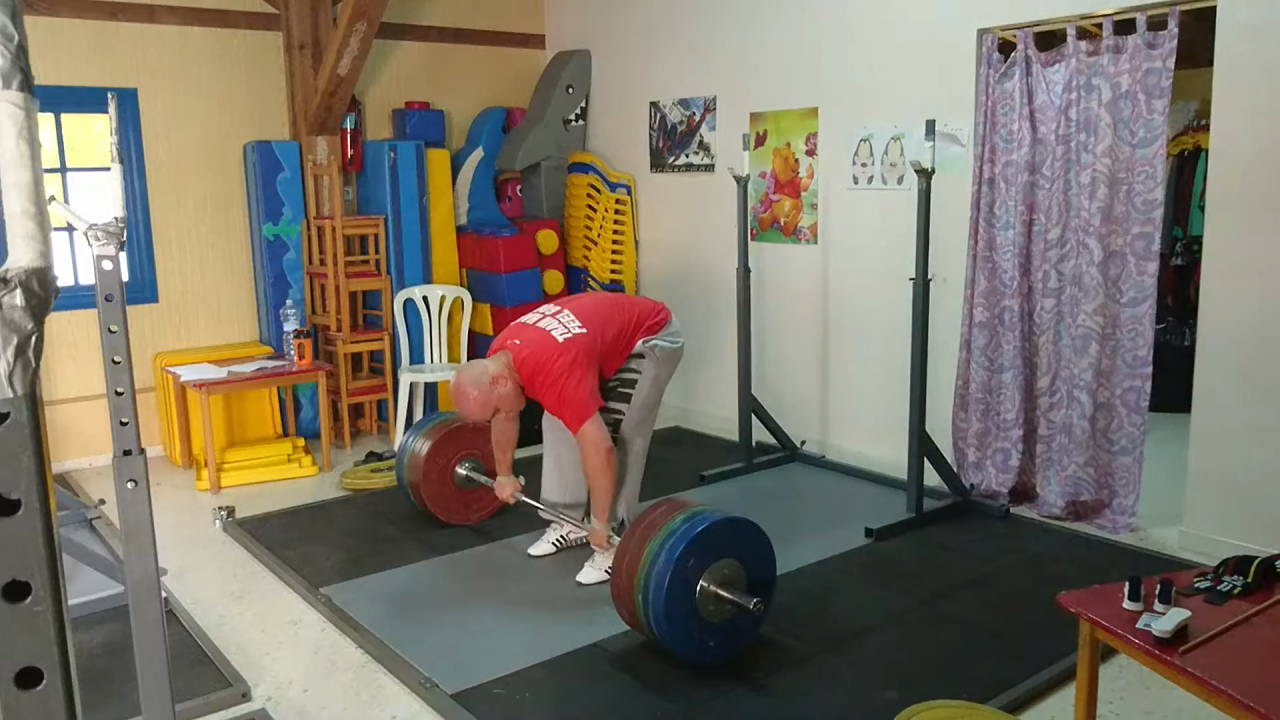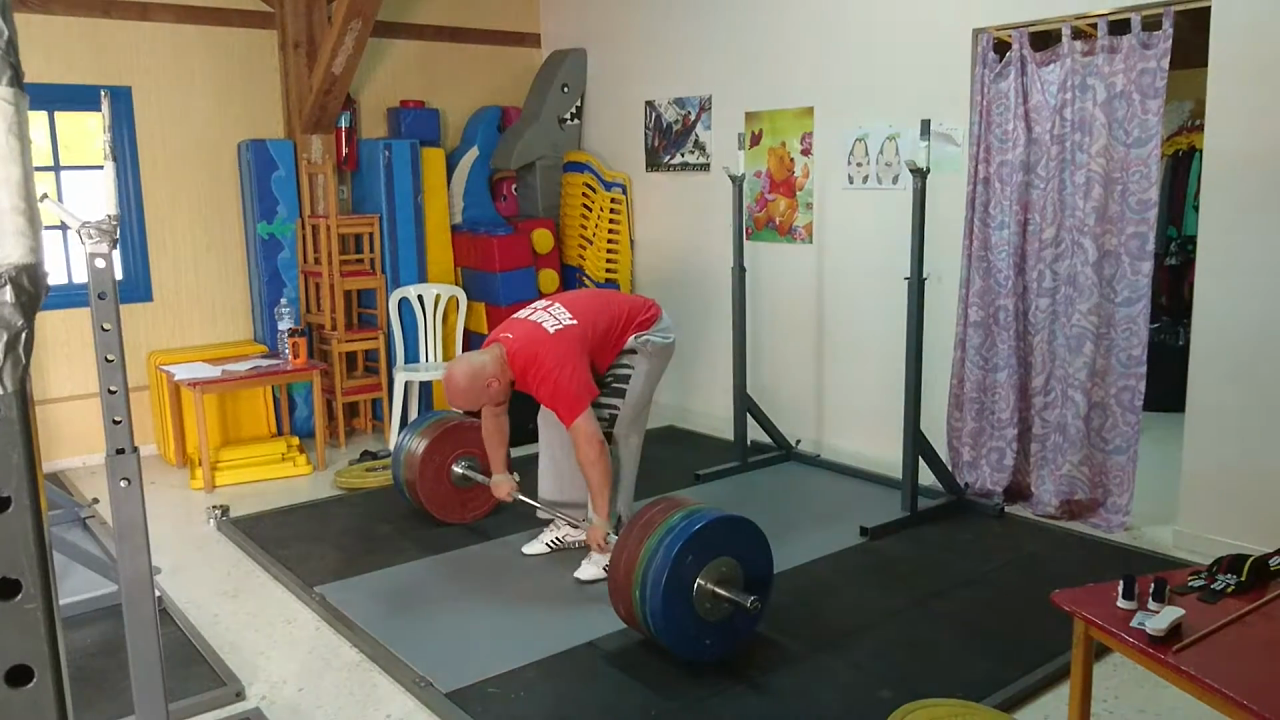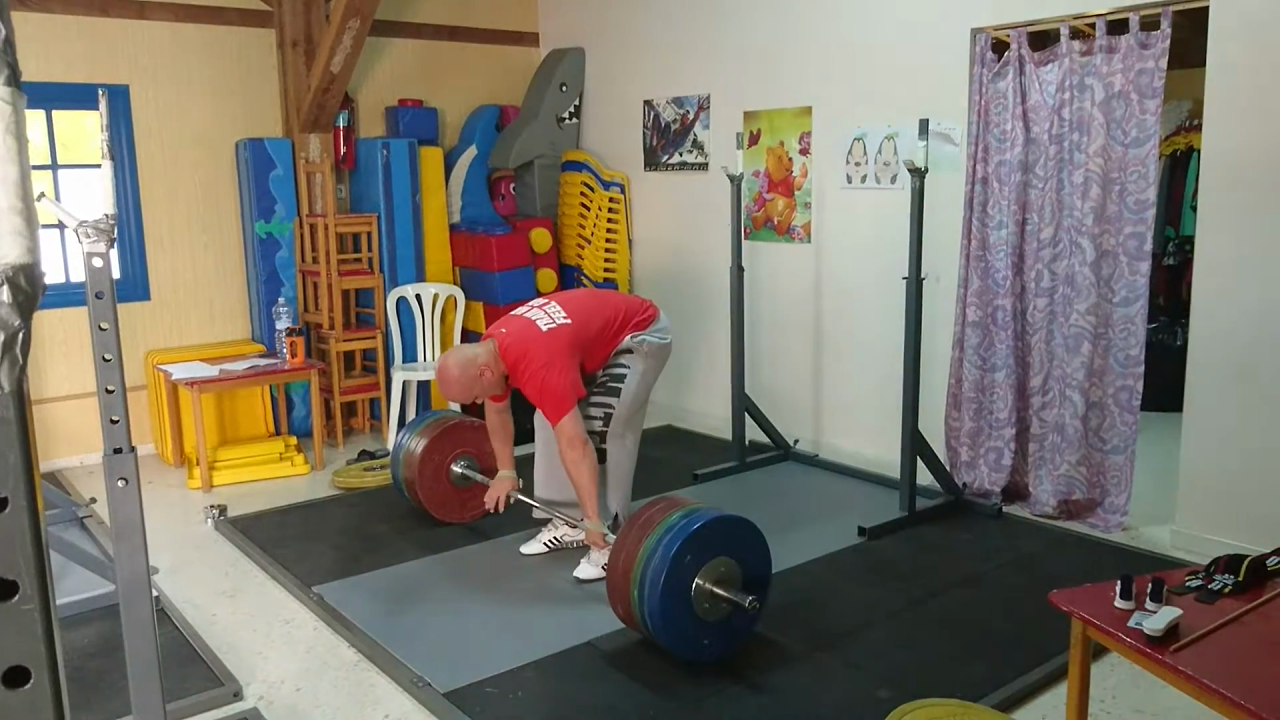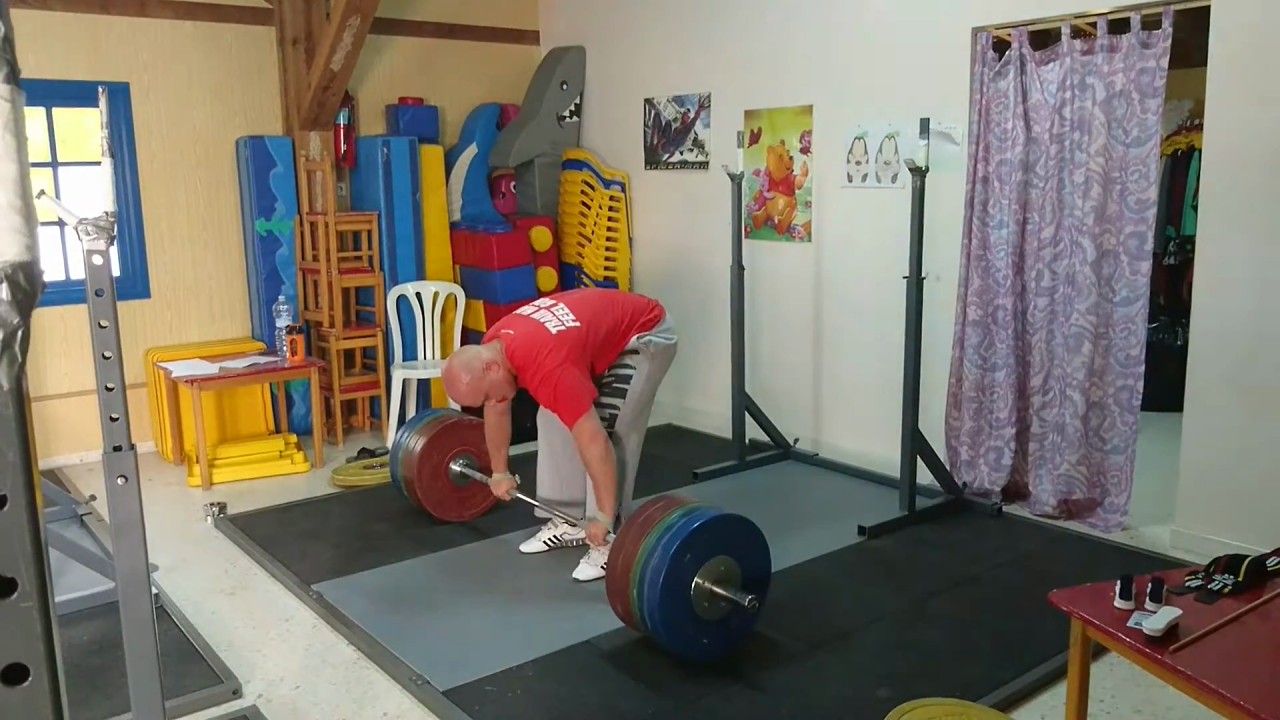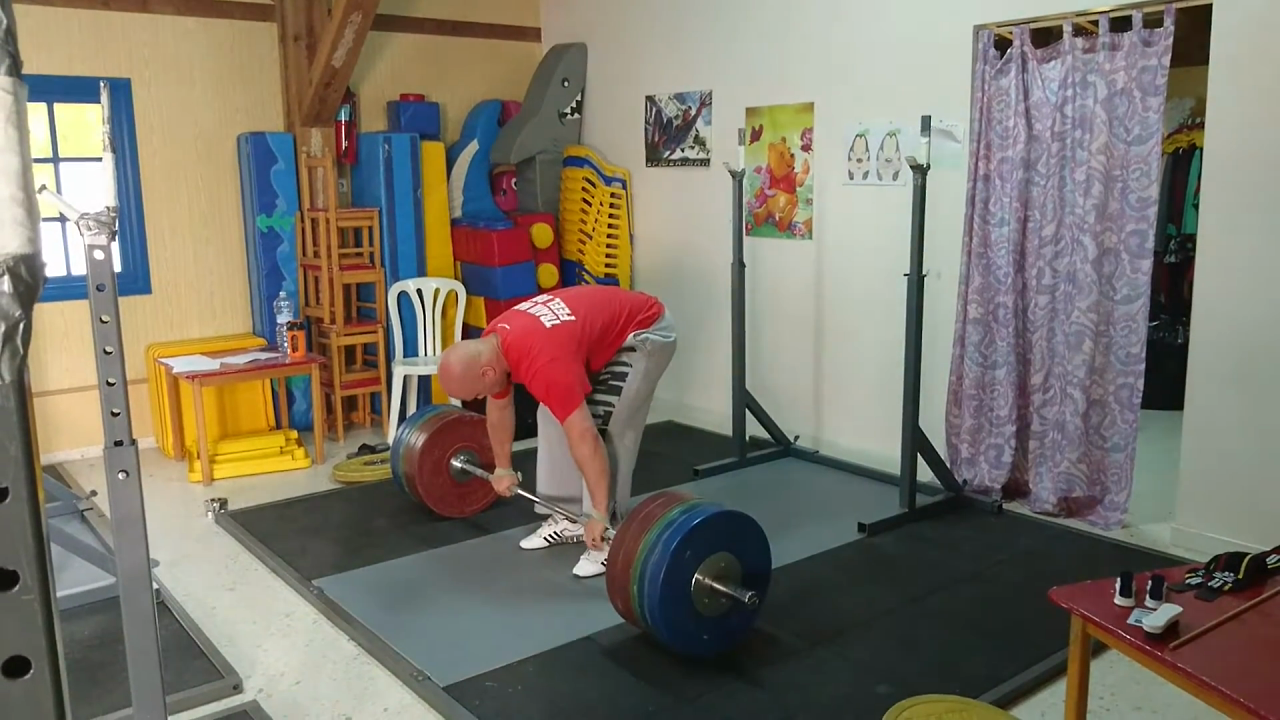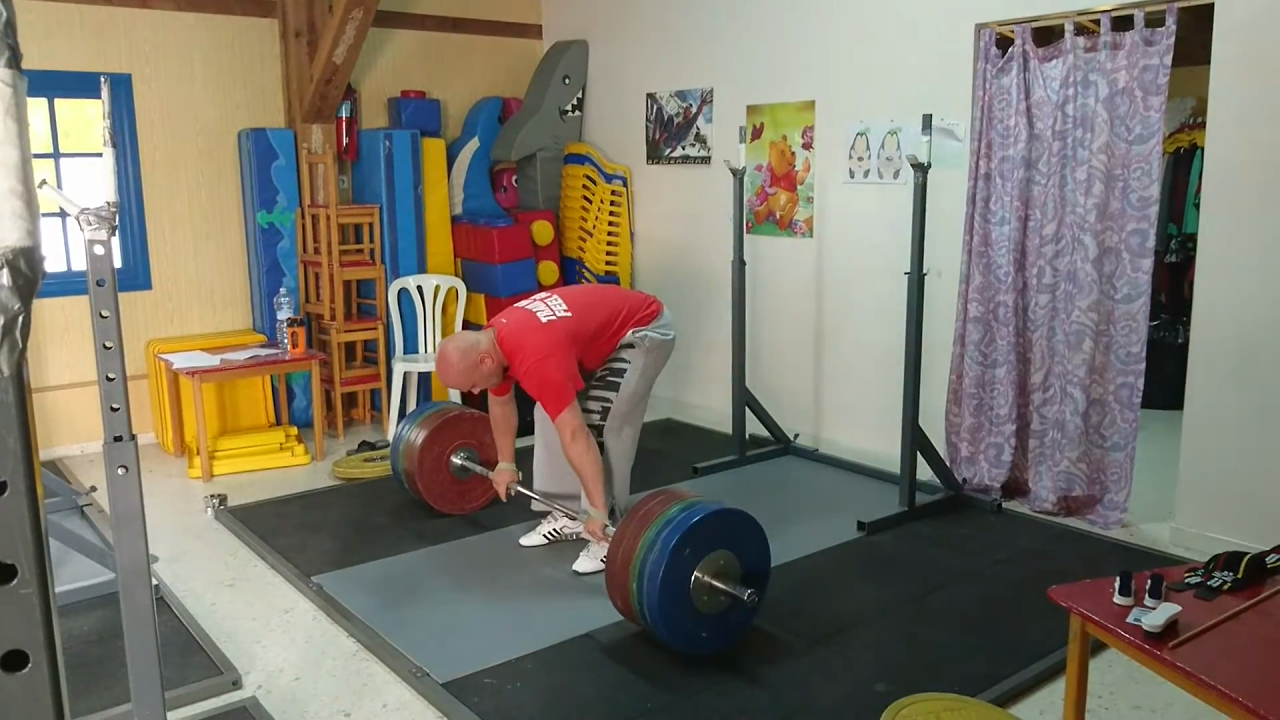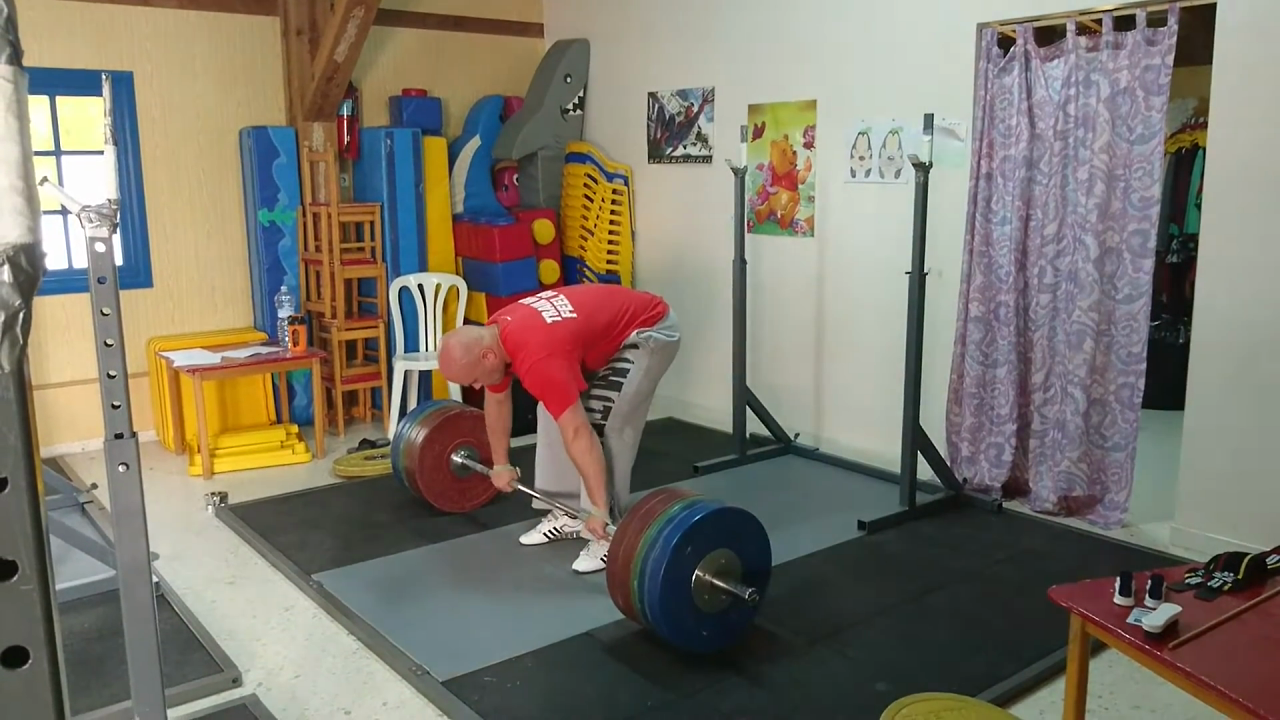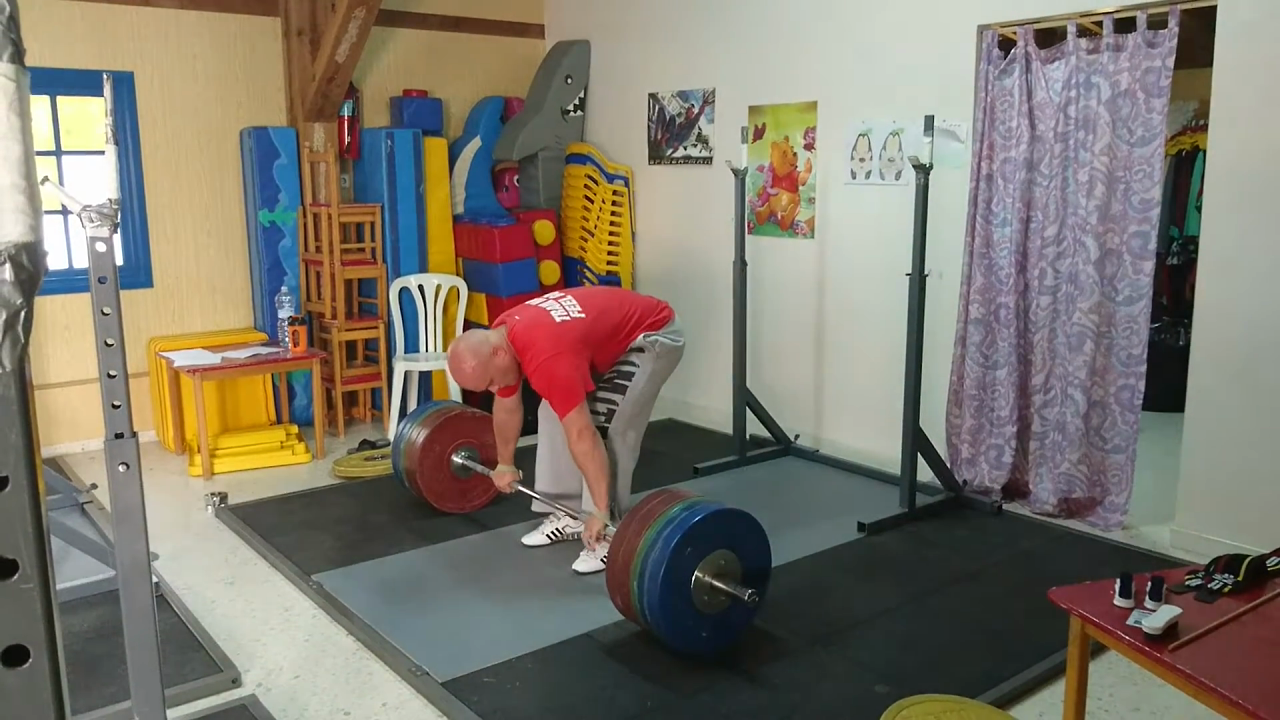
dt=0.4s
person 1, frame 1
left shoulder: (554, 376)
right shoulder: (498, 359)
left elbow: (600, 449)
right elbow: (504, 422)
left wrist: (601, 524)
right wrist: (503, 476)
left hip: (652, 338)
right hip: (609, 330)
left knee: (614, 433)
right knee: (559, 422)
left ankle: (616, 544)
right ankle: (570, 521)
person 1, frame 2
left shoulder: (548, 368)
right shoulder: (491, 355)
left elbow: (591, 443)
right elbow: (493, 416)
left wrist: (600, 519)
right wrist: (500, 474)
left hip: (643, 334)
right hip: (601, 330)
left knee: (606, 430)
right knee: (554, 421)
left ankle: (610, 541)
right ankle: (571, 522)
person 1, frame 3
left shoulder: (538, 366)
right shoulder: (488, 349)
left elbow: (575, 443)
right elbow: (498, 411)
left wrist: (593, 520)
right wrist: (505, 472)
left hip: (641, 334)
right hip: (599, 331)
left knee: (601, 430)
right knee: (551, 421)
left ankle: (608, 540)
right ankle: (568, 522)
person 1, frame 4
left shoulder: (547, 368)
right shoulder: (491, 349)
left elbow: (594, 441)
right elbow: (497, 413)
left wrist: (604, 517)
right wrist: (500, 472)
left hip: (646, 335)
right hip: (603, 327)
left knee: (608, 428)
right knee: (554, 419)
left ankle: (610, 540)
right ankle: (569, 522)
person 1, frame 5
left shoulder: (542, 363)
right shoulder: (491, 343)
left elbow: (585, 438)
right elbow: (499, 407)
left wrist: (599, 515)
right wrist: (503, 468)
left hip: (645, 332)
right hip: (604, 326)
left knee: (604, 428)
right knee: (554, 416)
right ankle: (569, 518)
person 1, frame 6
left shoulder: (536, 360)
right shoulder: (490, 340)
left elbow: (575, 436)
right elbow: (502, 403)
left wrist: (598, 511)
right wrist: (506, 464)
left hip: (644, 330)
right hip: (602, 326)
left knee: (601, 425)
right knee: (552, 414)
left ankle: (608, 533)
right ankle: (568, 515)
person 1, frame 7
left shoulder: (538, 359)
right shoulder: (492, 335)
left elbow: (579, 434)
right elbow: (497, 401)
left wrist: (599, 510)
right wrist: (501, 464)
left hip: (649, 331)
right hip: (607, 325)
left knee: (601, 424)
right knee: (555, 412)
left ankle: (608, 533)
right ankle: (568, 514)
person 1, frame 8
left shoulder: (547, 358)
right shoulder: (499, 338)
left elbow: (583, 436)
right elbow: (507, 408)
left wrist: (600, 512)
right wrist: (505, 465)
left hip: (654, 336)
right hip: (611, 332)
left knee: (604, 427)
right knee: (555, 414)
left ankle: (608, 534)
right ankle: (568, 515)
